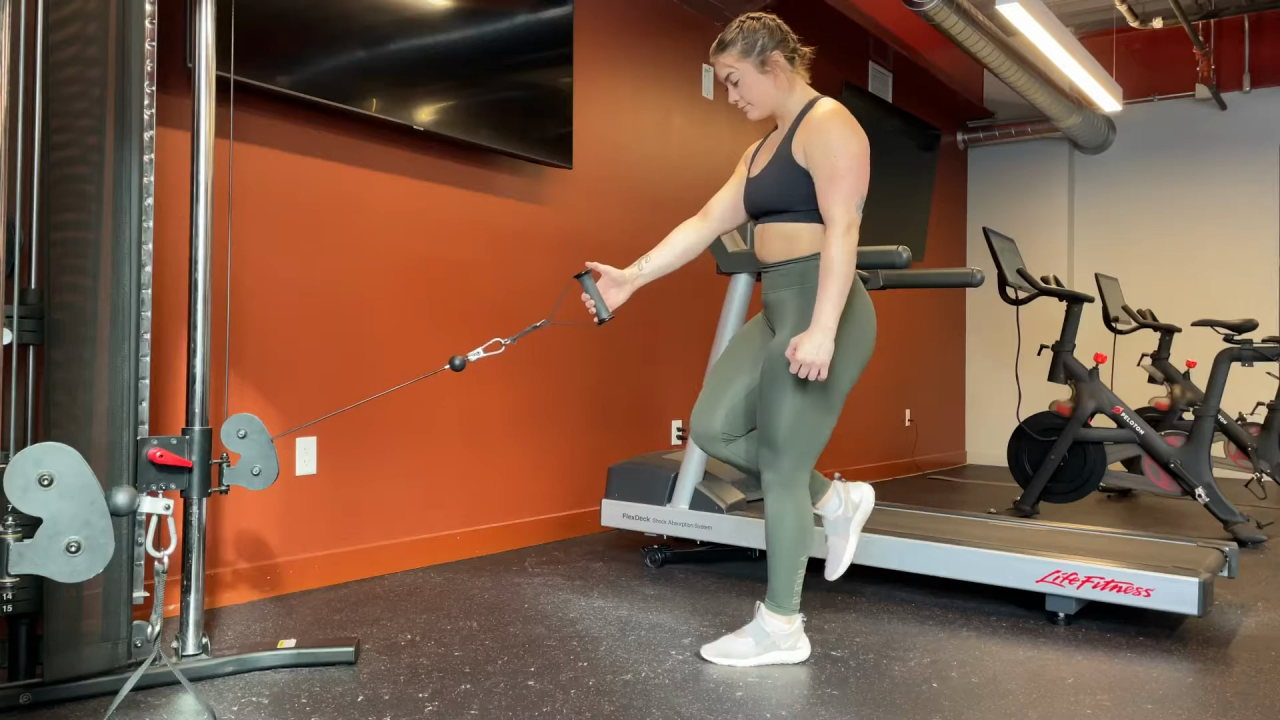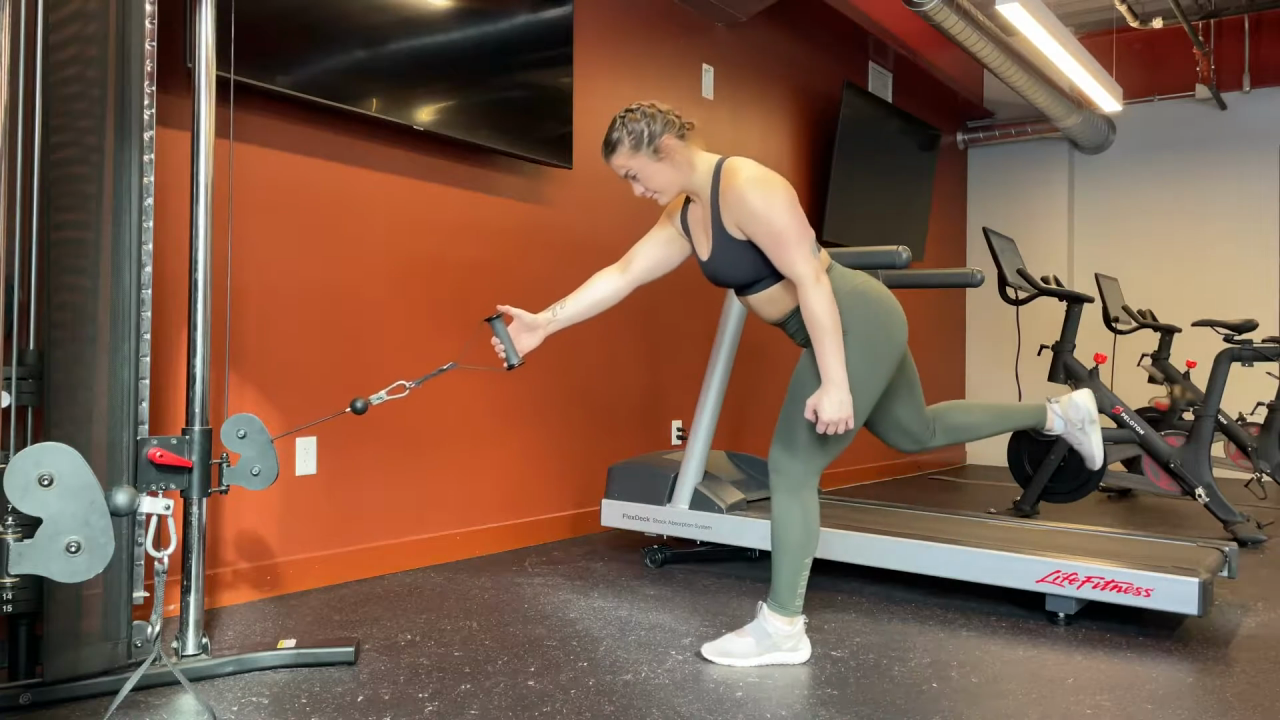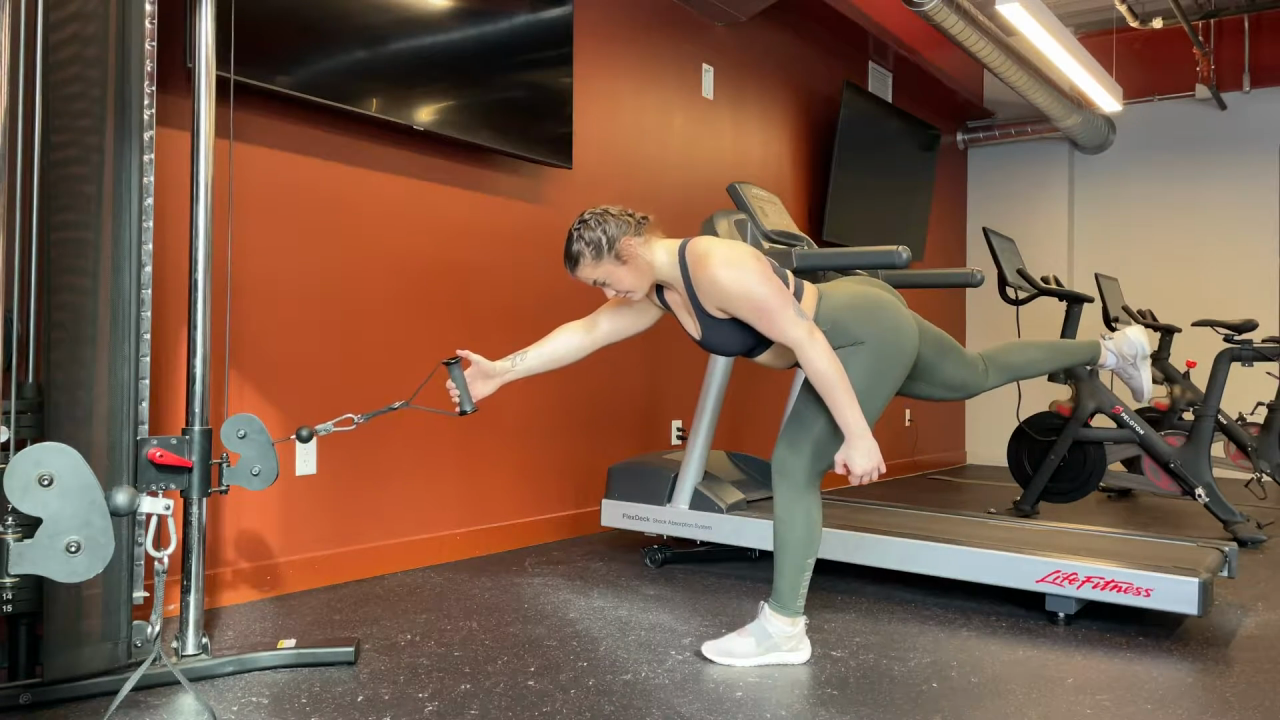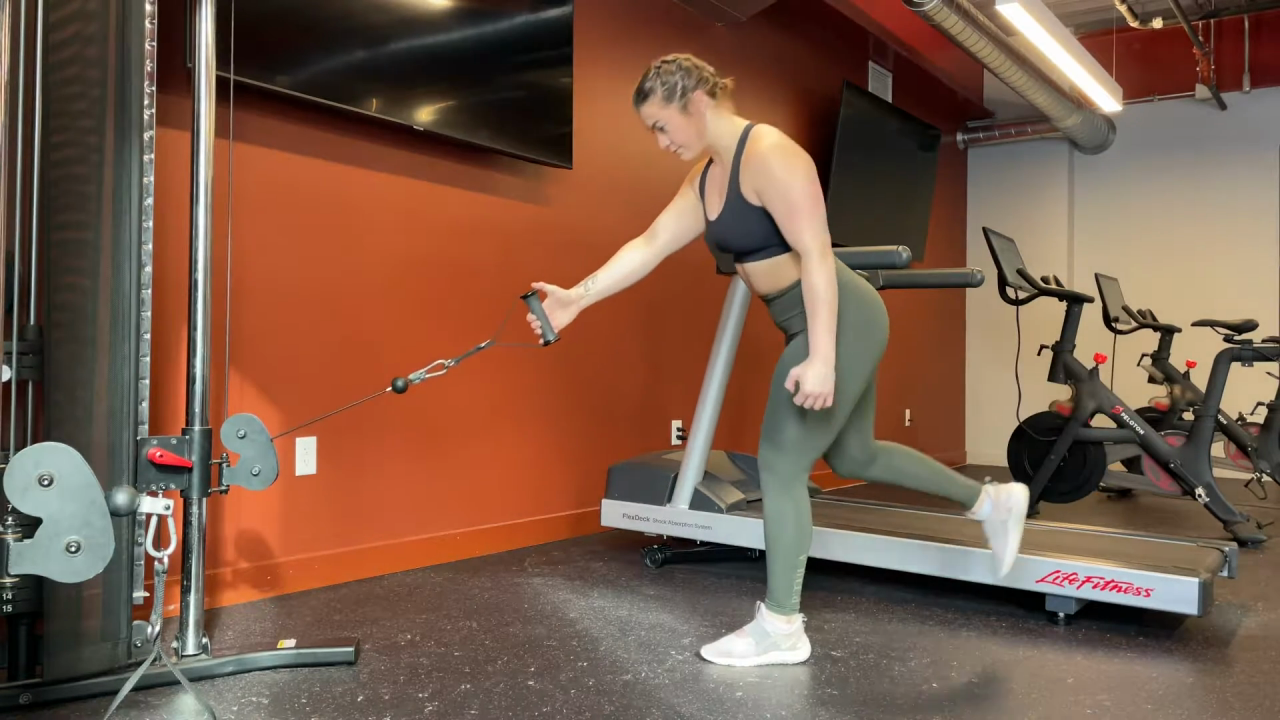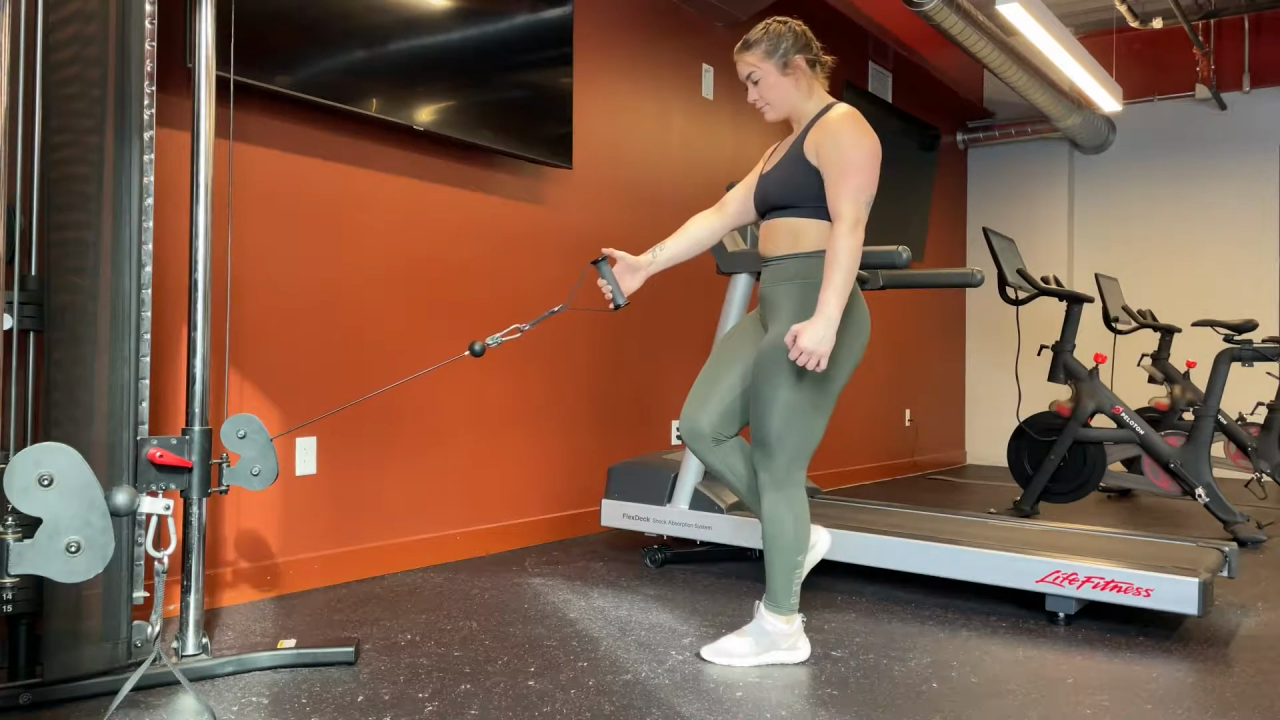
dt=1s
person 1, frame 1
left shoulder: (828, 123)
right shoulder: (765, 146)
left elbow: (842, 231)
right elbow: (706, 223)
left wrist: (822, 328)
right wrist: (630, 277)
left hip: (821, 314)
right hip: (778, 313)
left knee: (781, 466)
right knee: (712, 428)
left ankle: (781, 629)
right ankle: (834, 498)
person 1, frame 2
left shoulder: (745, 188)
right shoulder: (684, 216)
left elbow: (810, 281)
right elbow: (622, 273)
left wrist: (833, 384)
right wrist: (544, 322)
left hip: (857, 324)
right hip: (855, 326)
left knee: (790, 467)
right knee: (915, 434)
left ankle: (783, 628)
right ankle: (1058, 415)
person 1, frame 3
left shoulder: (715, 269)
right shoulder: (659, 288)
left elbow: (806, 341)
right elbow: (585, 333)
left wrist: (856, 435)
right wrist: (502, 370)
left hip: (870, 334)
right hip: (868, 322)
left knee: (794, 468)
right knee: (977, 375)
left ankle: (783, 628)
right ankle: (1111, 349)
person 1, frame 4
left shoulder: (770, 155)
right shoulder: (707, 175)
left elbow: (817, 257)
right elbow: (650, 245)
left wrist: (821, 359)
right wrist: (579, 297)
left hip: (837, 322)
right hip: (807, 324)
left knee: (780, 467)
right knee: (852, 454)
left ankle: (781, 628)
right ankle: (990, 499)
person 1, frame 5
left shoulder: (842, 127)
right shoulder: (784, 148)
left elbow: (849, 227)
right elbow: (721, 216)
left wrist: (824, 318)
right wrist: (646, 264)
left hip: (814, 310)
right hip: (772, 309)
left knee: (776, 466)
right knee: (702, 426)
left ankle: (780, 629)
right ankle: (795, 535)
